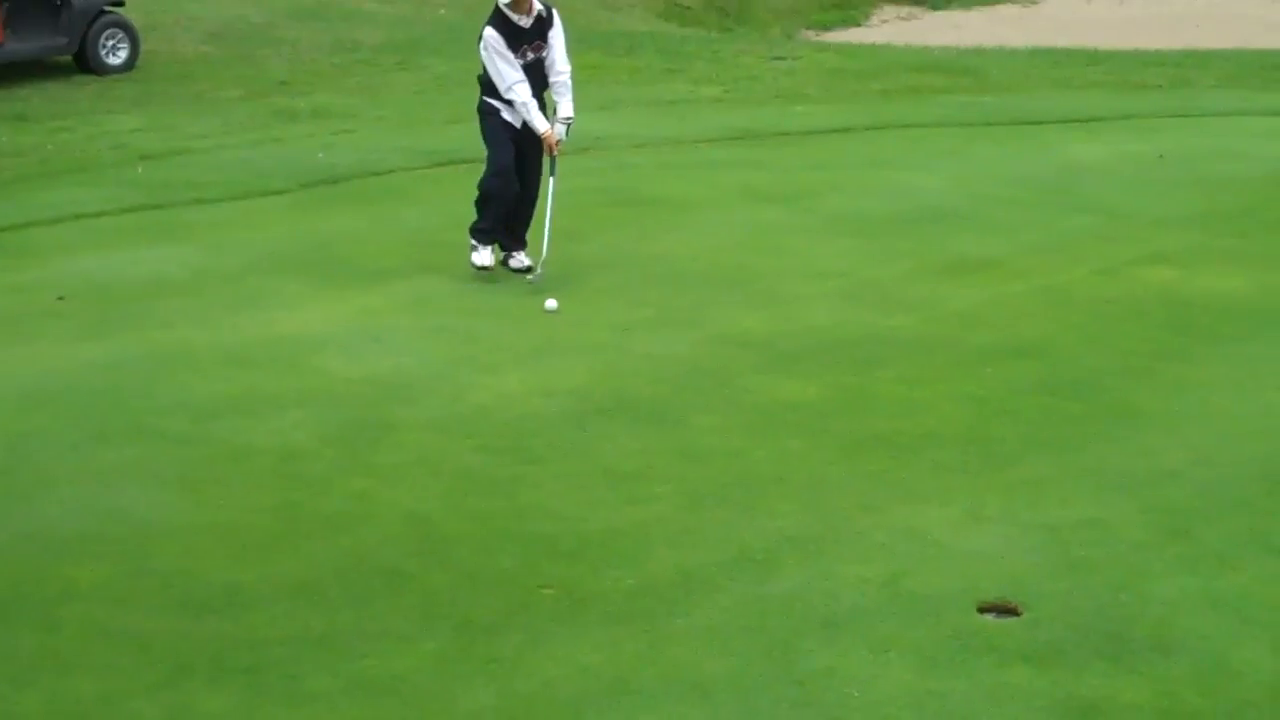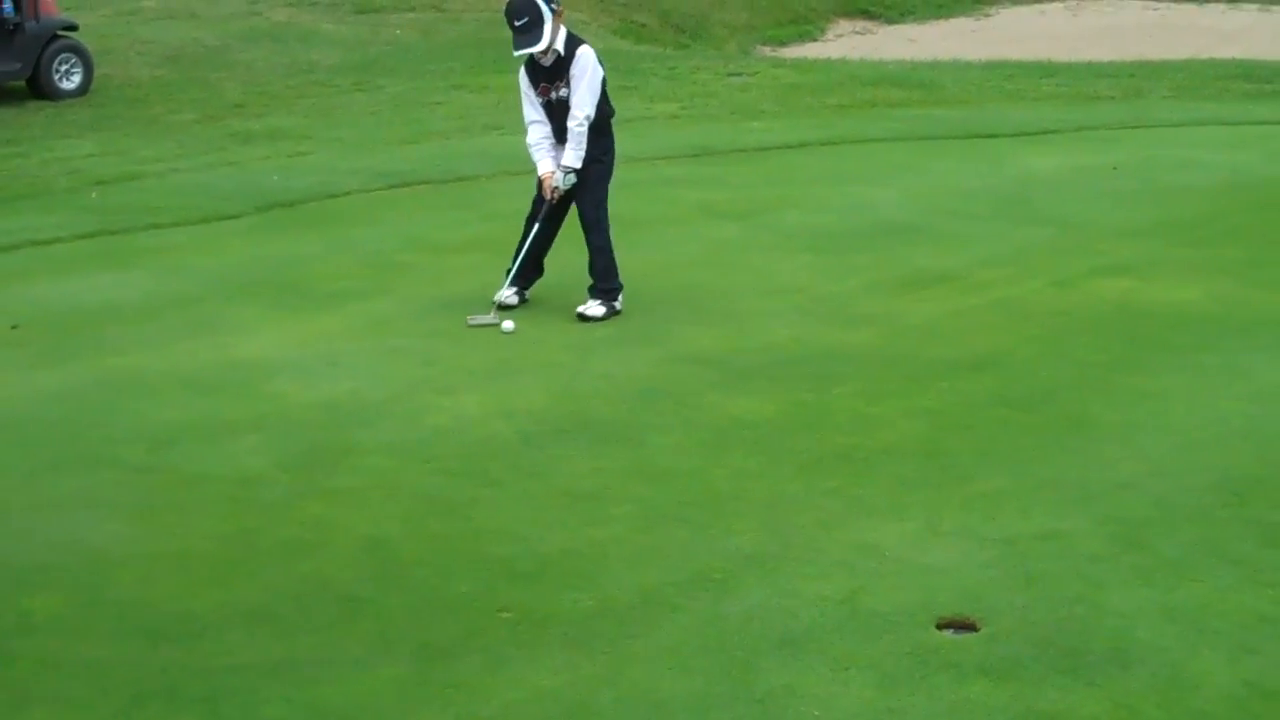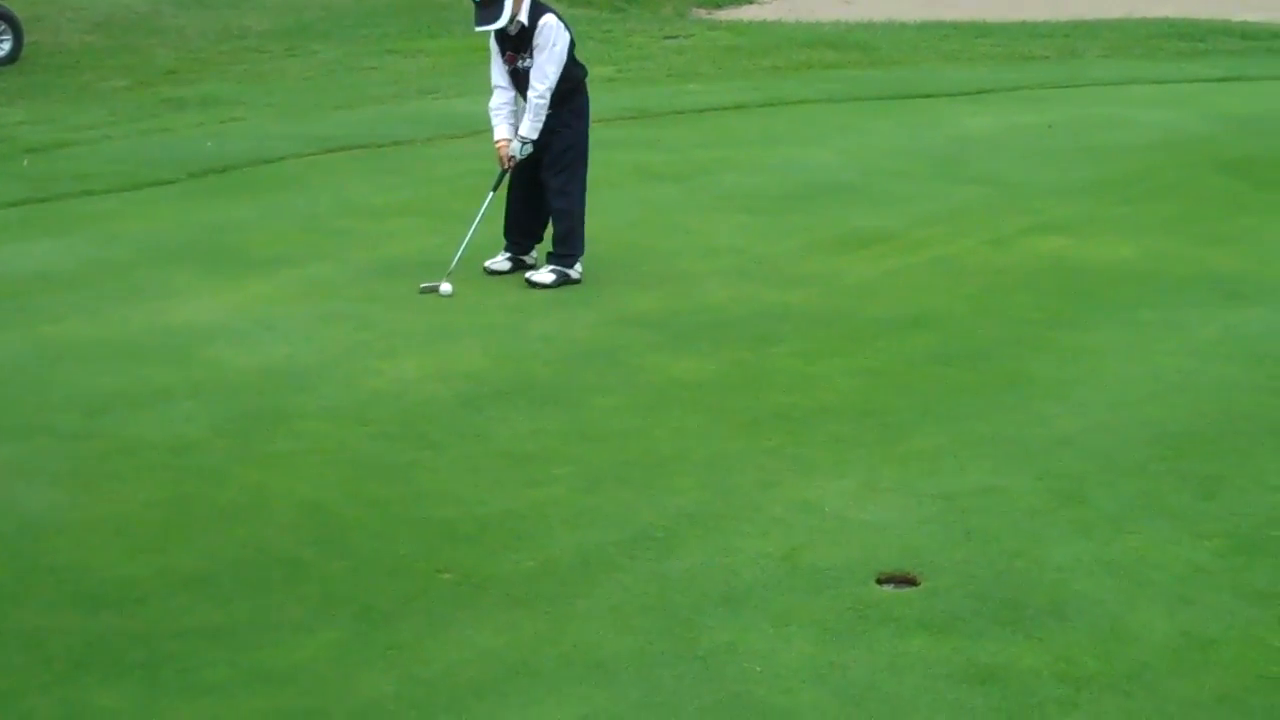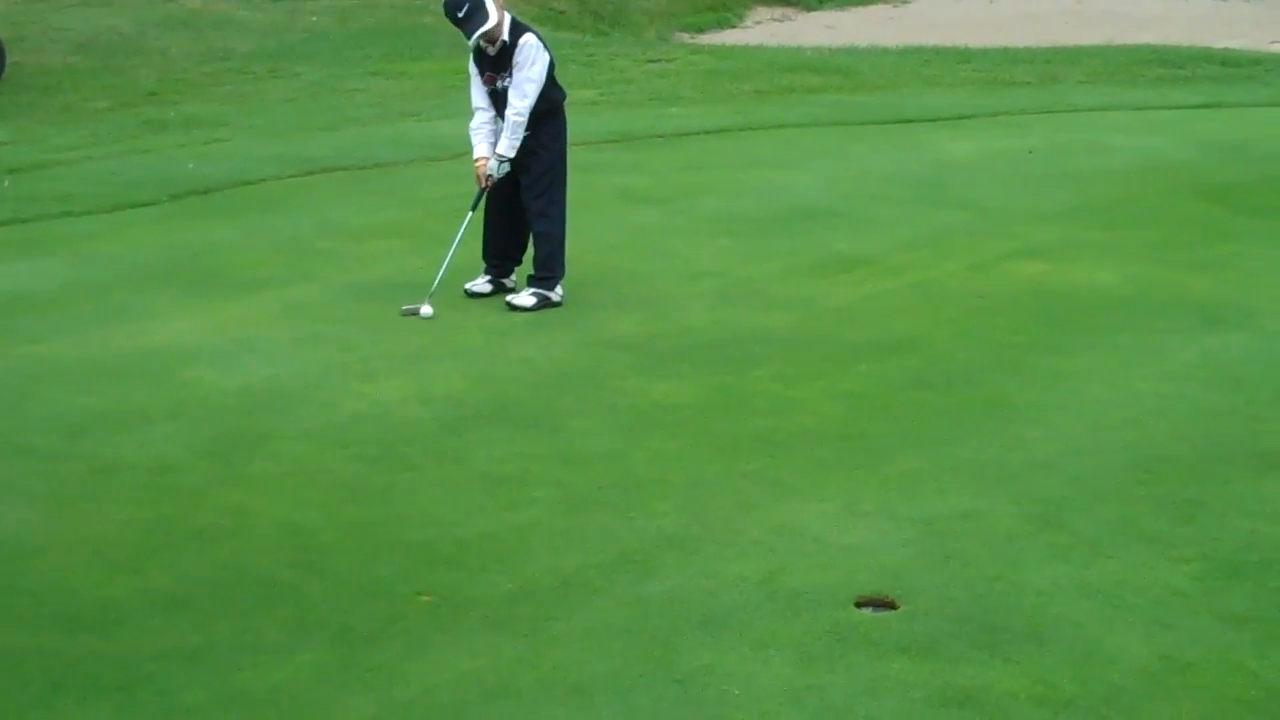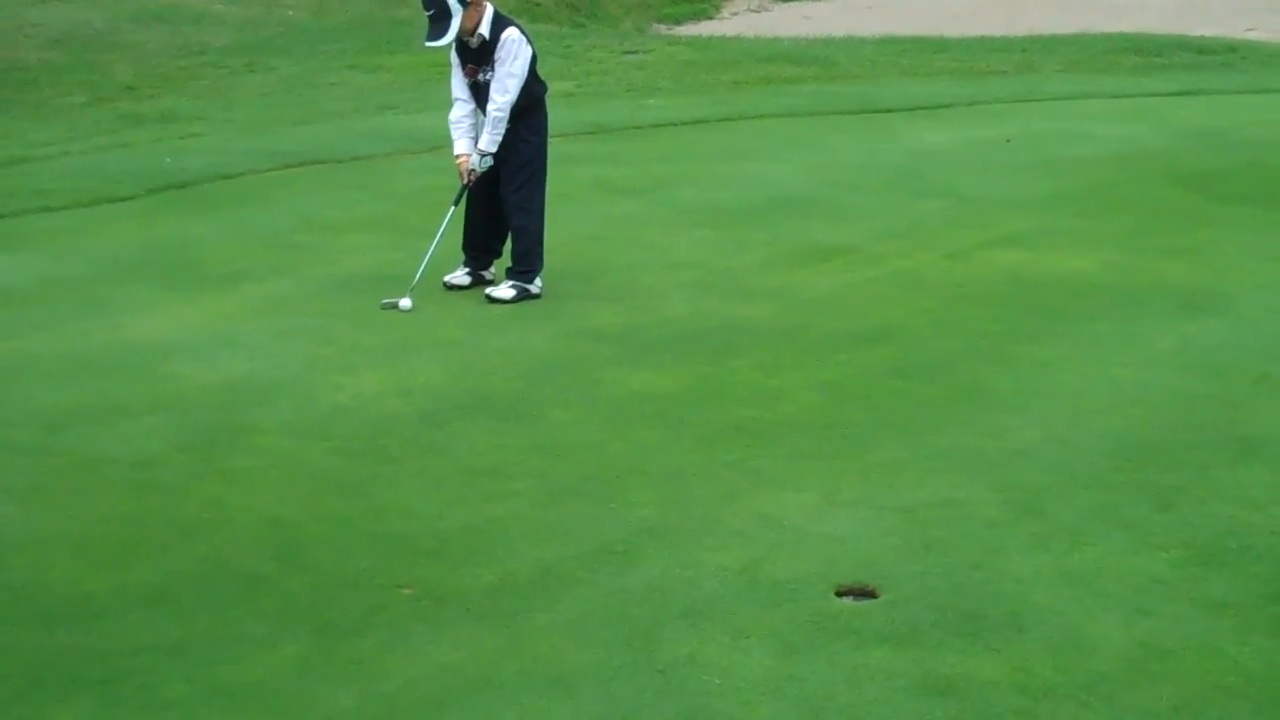
dt=1s
person 1, frame 1
right shoulder: (494, 33)
left elbow: (558, 71)
right elbow: (514, 87)
left wrist: (563, 118)
right wrist: (542, 128)
left hip: (534, 107)
right hip: (499, 109)
left knee: (528, 181)
right knee: (502, 168)
left ankle: (513, 245)
right ankle: (483, 237)
person 1, frame 2
left shoulder: (581, 55)
right shoulder: (529, 70)
left elbow: (581, 117)
right elbow: (537, 124)
left wrist: (568, 167)
right wrist: (546, 169)
left hip: (591, 149)
right hip: (554, 151)
left knee: (593, 219)
right knee: (540, 218)
left ankle: (608, 294)
right ankle: (520, 281)
person 1, frame 3
left shoulder: (547, 24)
right shoulder: (499, 34)
left elbow: (542, 88)
right elbow: (502, 88)
left wrist: (523, 138)
right wrist: (503, 136)
left hip: (566, 110)
right hip: (534, 112)
left knee: (562, 185)
right knee: (523, 181)
left ankle: (566, 262)
right ankle: (520, 249)
person 1, frame 4
left shoulder: (527, 43)
right shoulder: (478, 54)
left elbow: (520, 106)
right elbow: (482, 108)
left wrist: (500, 156)
right wrist: (482, 155)
left hip: (543, 132)
right hip: (510, 133)
left knee: (542, 206)
right knee: (501, 204)
left ankle: (547, 284)
right ankle: (499, 271)
person 1, frame 5
left shoulder: (509, 37)
right shoulder: (461, 44)
left elbow: (502, 101)
right elbow: (462, 100)
left wrist: (483, 152)
right wrist: (463, 149)
left hip: (524, 124)
right hip: (491, 125)
left knee: (520, 199)
right knee: (481, 195)
left ankle: (526, 276)
right ankle: (478, 264)
